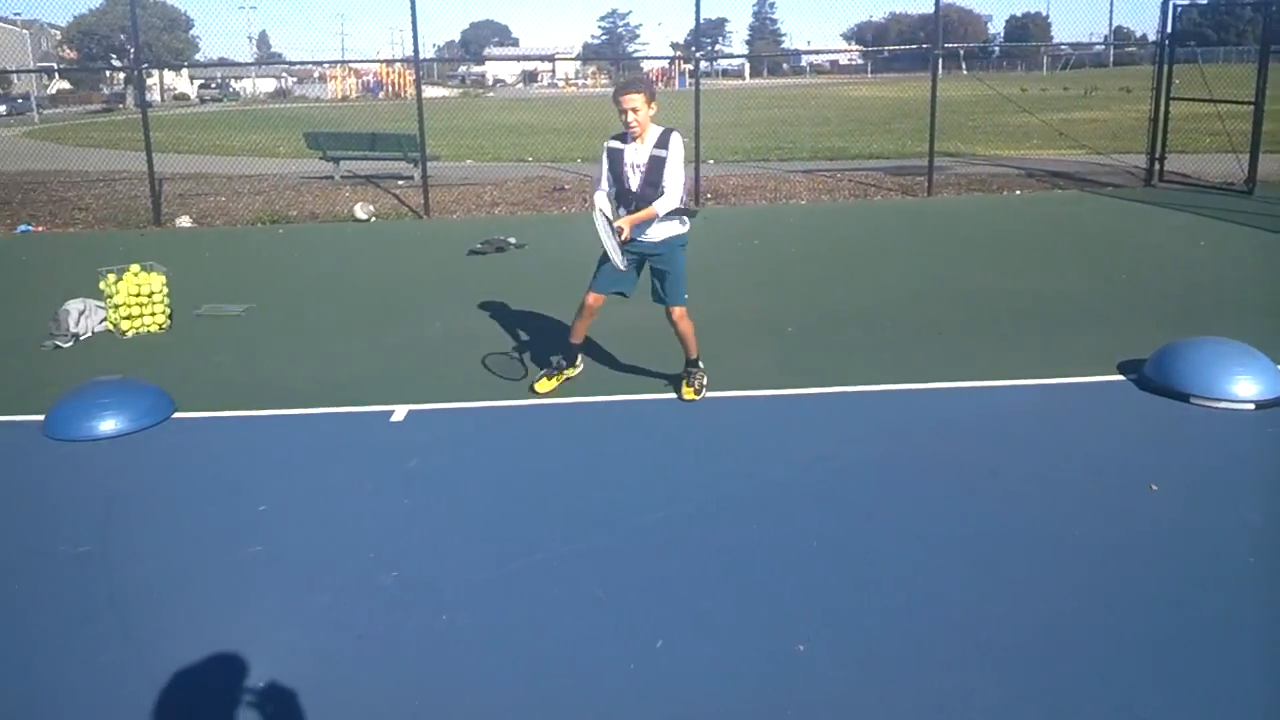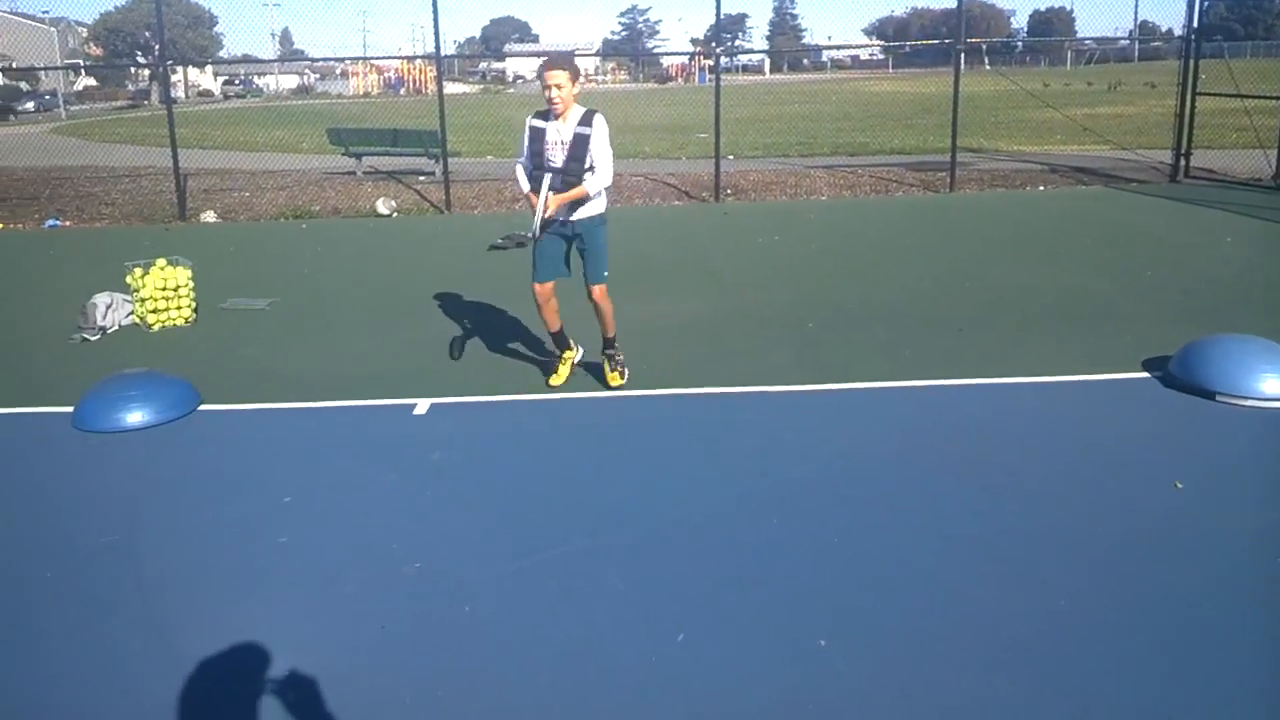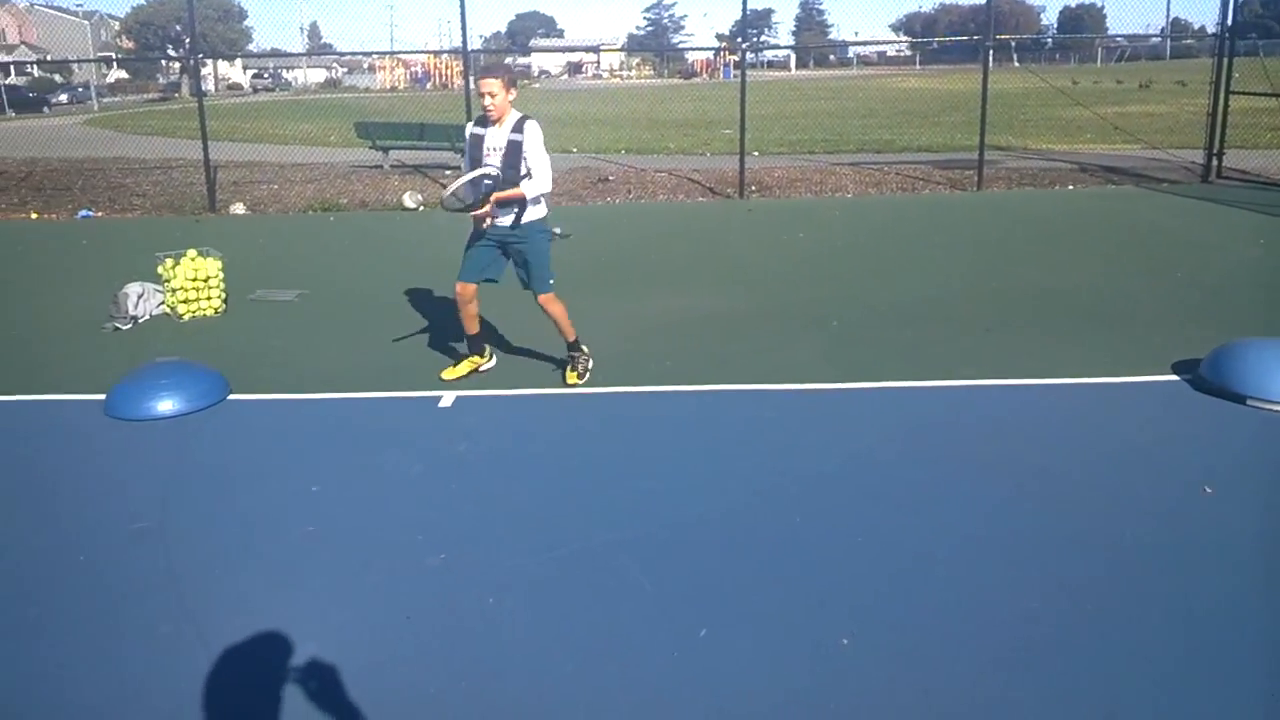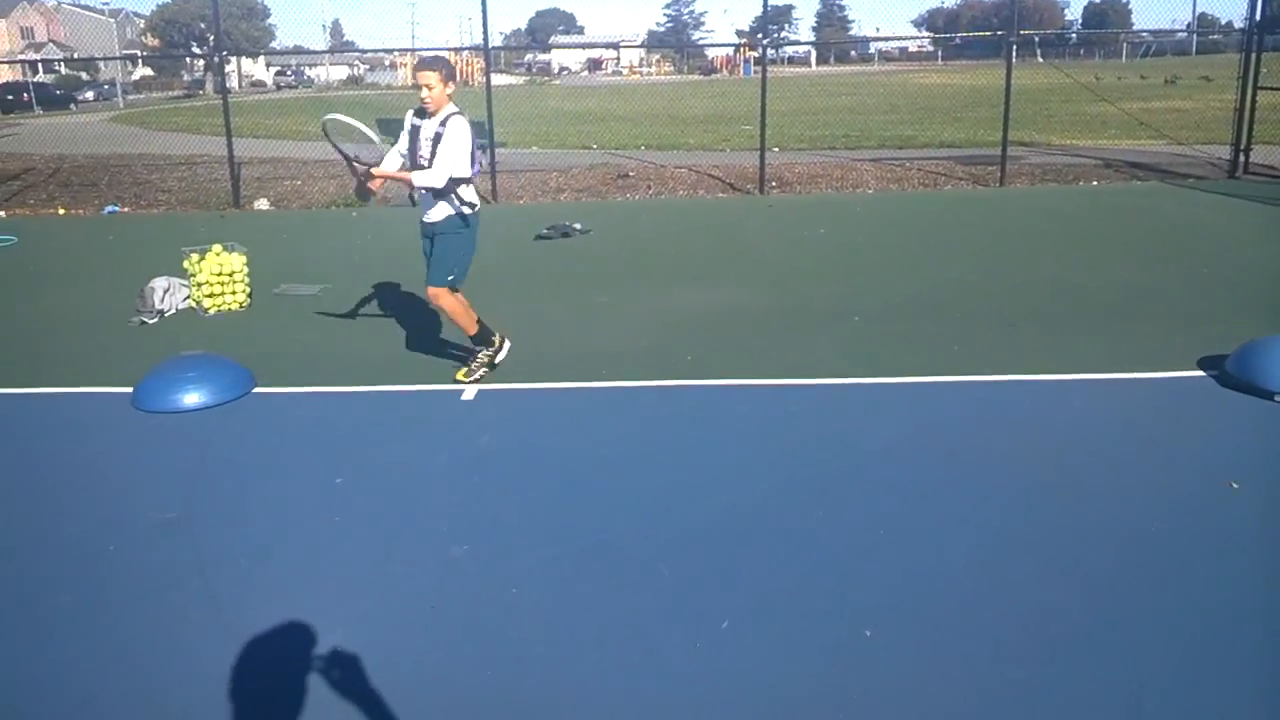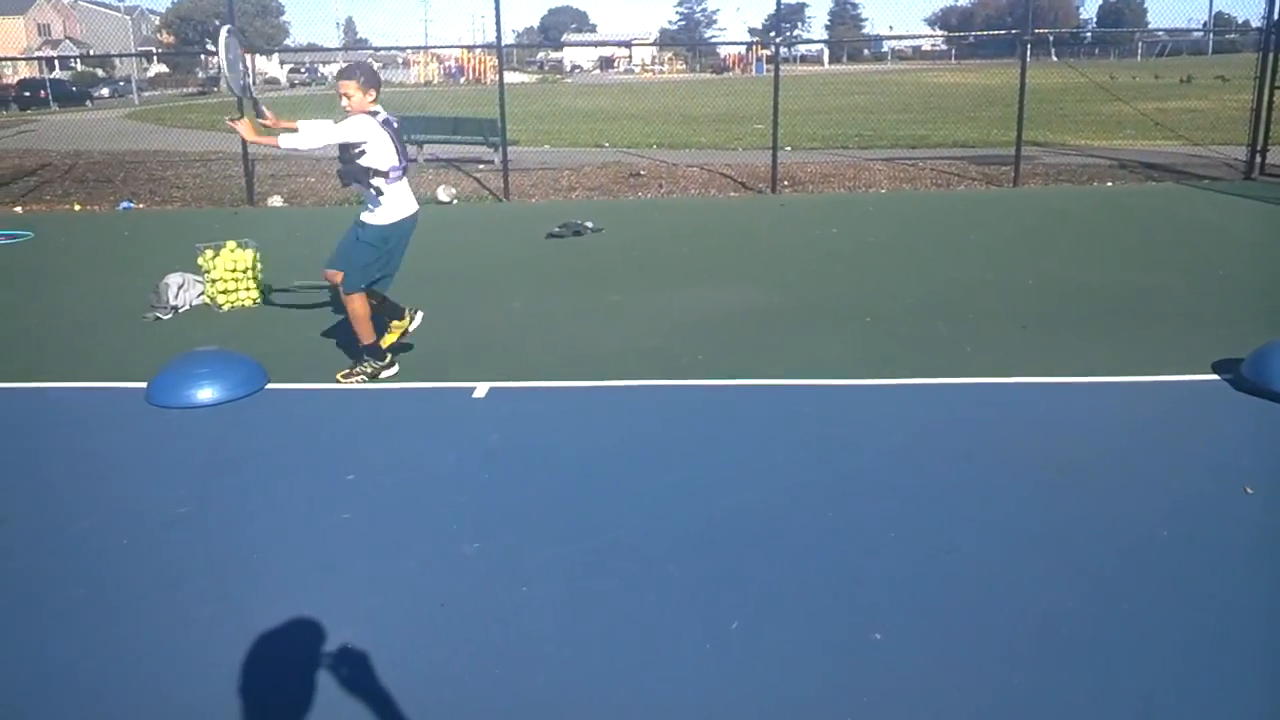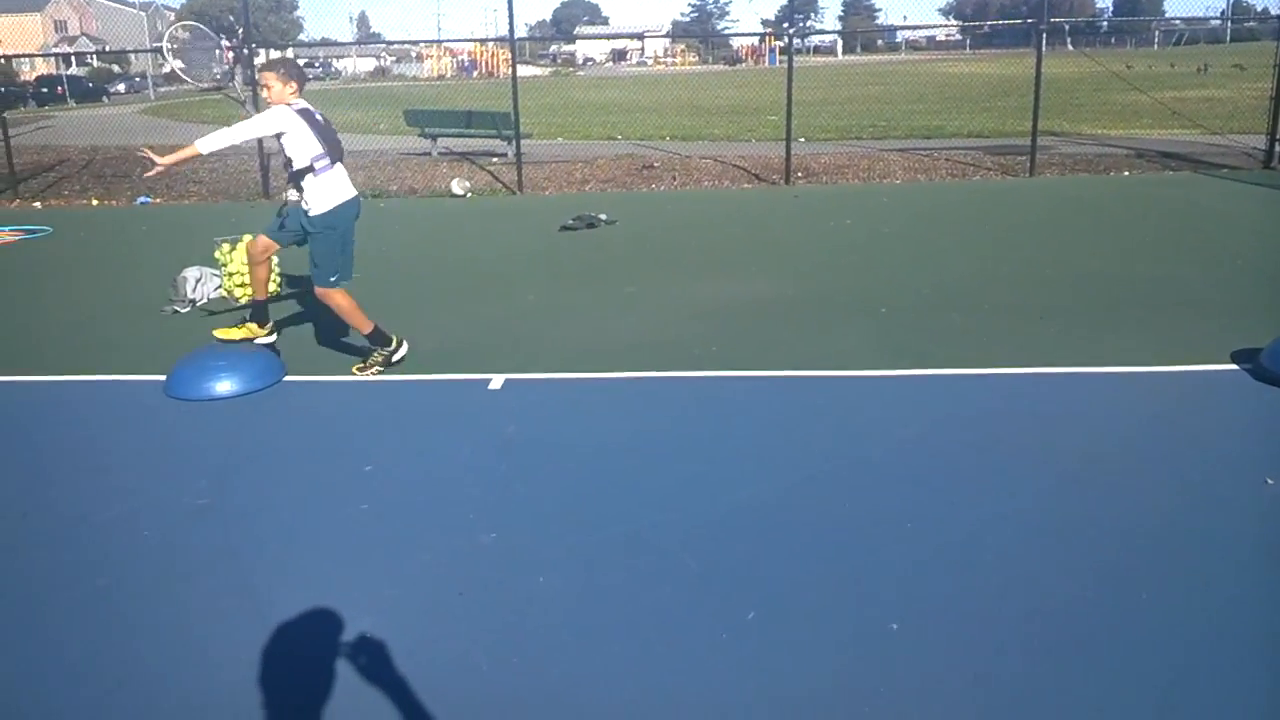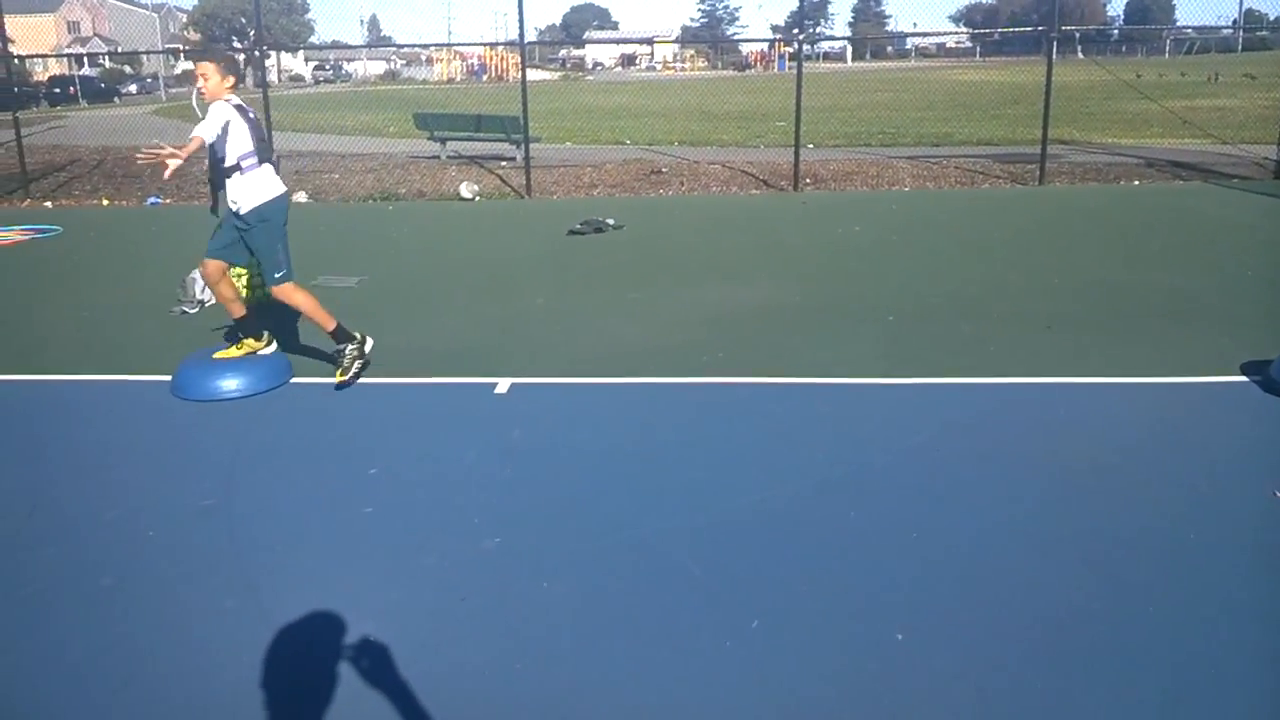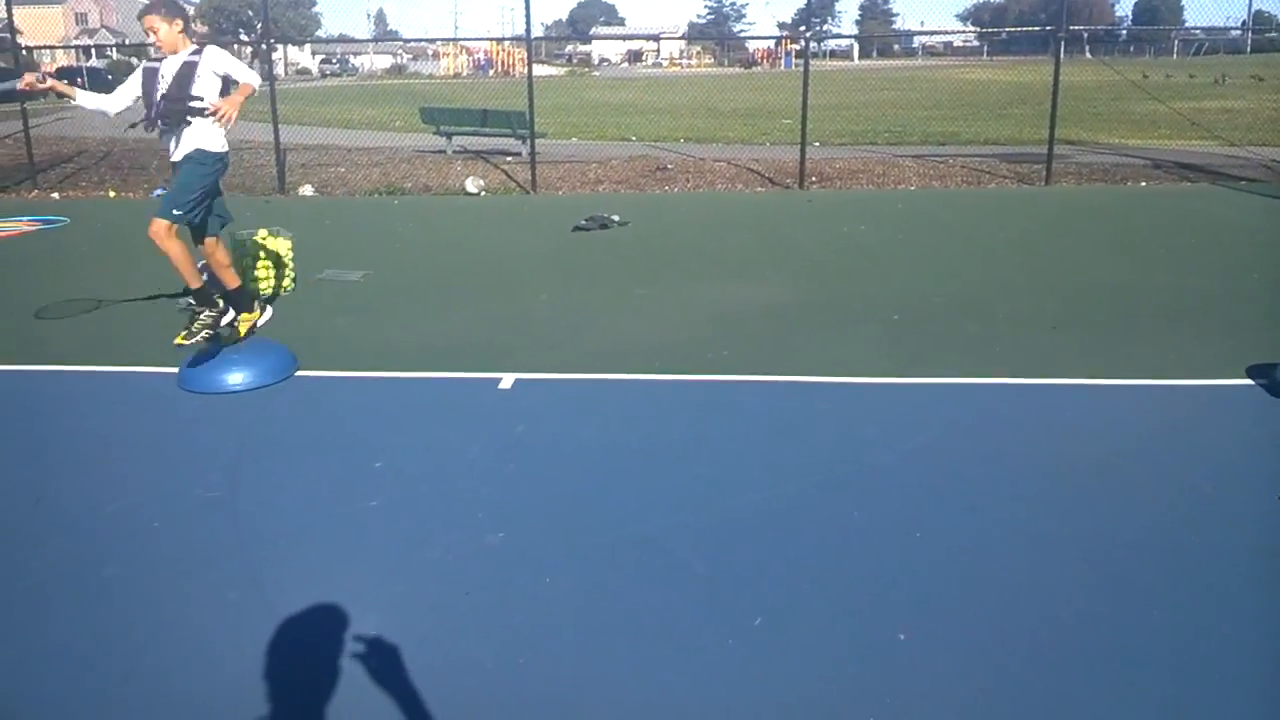
dt=0.2s
person 1, frame 1
left shoulder: (671, 141)
right shoulder: (614, 146)
left elbow: (672, 197)
right elbow: (604, 193)
left wrist: (631, 220)
right wrist: (611, 221)
left hip: (666, 238)
right hip: (626, 238)
left knee: (676, 314)
right knee: (591, 301)
left ankle: (694, 369)
right ankle: (569, 360)
person 1, frame 2
left shoulder: (594, 122)
right shoulder: (535, 123)
left elbow: (603, 176)
right elbow: (524, 165)
left wrist: (562, 199)
right wrist: (532, 195)
left hip: (588, 218)
right hip: (548, 219)
left knee: (597, 292)
right knee: (542, 290)
left ankle: (611, 352)
right ankle: (566, 350)
person 1, frame 3
left shoulder: (527, 129)
right shoulder: (474, 129)
left elbow: (542, 183)
left wrist: (498, 197)
right wrist: (475, 204)
left hip: (527, 225)
right hip: (489, 225)
left knee: (543, 297)
right knee: (464, 291)
left ankle: (577, 353)
right ankle: (478, 353)
person 1, frame 4
left shoulder: (456, 124)
right shoulder: (415, 117)
left elbow: (438, 177)
right elbow: (399, 153)
left wrist: (388, 174)
right wrist: (378, 176)
left hip: (457, 218)
right hip: (431, 217)
left knee: (436, 292)
right knee: (447, 290)
left ankle: (487, 343)
right ankle: (488, 345)
person 1, frame 5
left shoulder: (363, 125)
right shoulder: (369, 119)
left elbow: (312, 139)
right elbow: (321, 128)
left wrist: (256, 138)
right wrist: (281, 123)
left hip: (391, 221)
right hip: (378, 217)
left knee: (351, 292)
right knee: (335, 274)
left ankle: (377, 360)
right ankle: (399, 315)
person 1, frame 6
left shoulder: (282, 115)
right shoulder: (302, 112)
left elbow: (227, 136)
left wrist: (168, 161)
left hip: (331, 209)
right hip: (314, 205)
left knee: (326, 289)
right knee: (258, 249)
left ankle: (386, 345)
right ankle: (259, 324)
person 1, frame 7
left shoulder: (222, 108)
right shoulder: (234, 110)
left elbow: (206, 131)
left wrist: (183, 154)
left hip: (262, 208)
right hip: (243, 209)
left knee: (280, 287)
right knee: (211, 269)
left ankle: (350, 342)
right ankle: (254, 337)
person 1, frame 8
left shoulder: (210, 56)
right shoulder: (150, 70)
left elbow: (251, 77)
right elbow: (111, 103)
left wrist: (237, 98)
right wrist: (56, 87)
left hip: (204, 154)
right hip: (183, 161)
left knee: (160, 229)
right knee: (209, 244)
left ankle: (210, 307)
right ankle: (250, 307)
